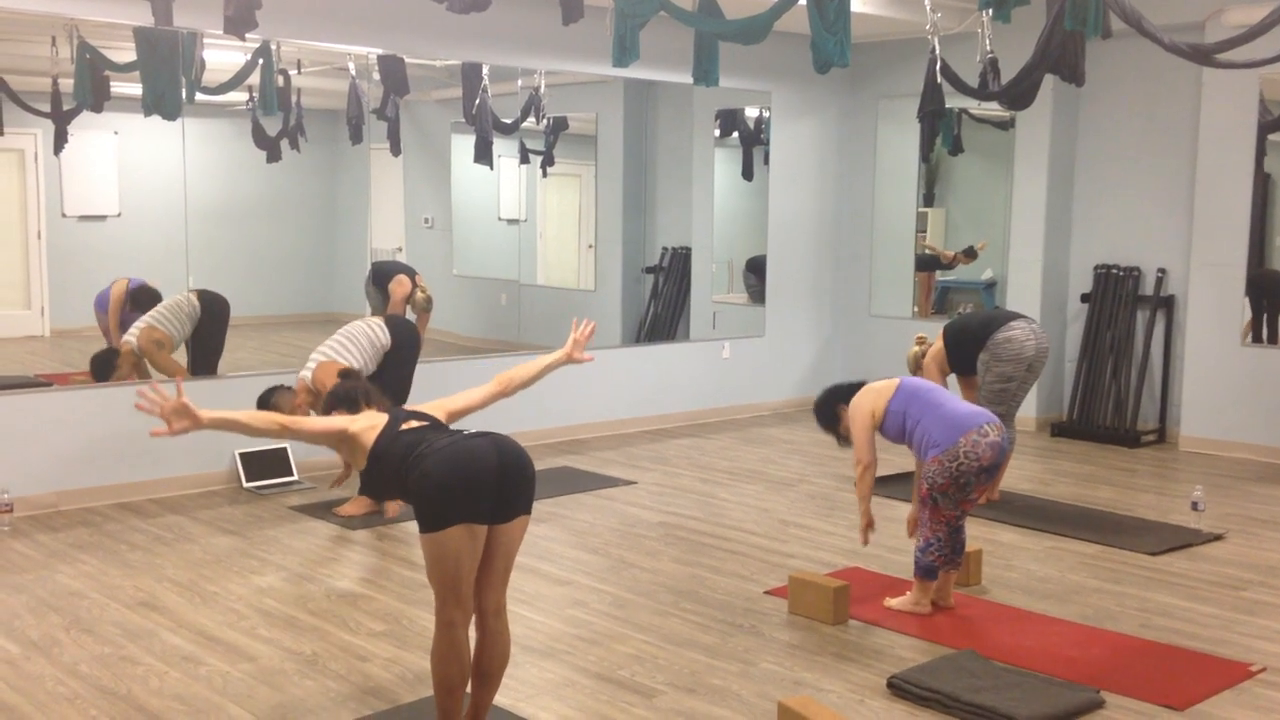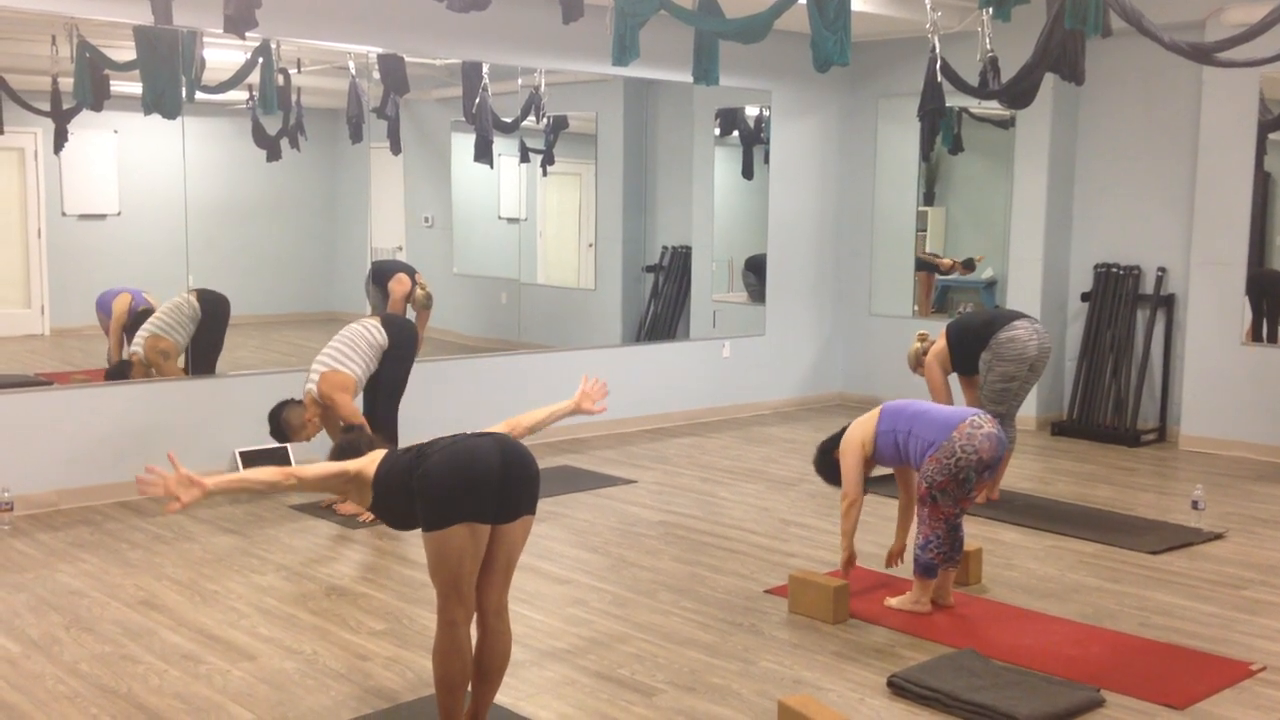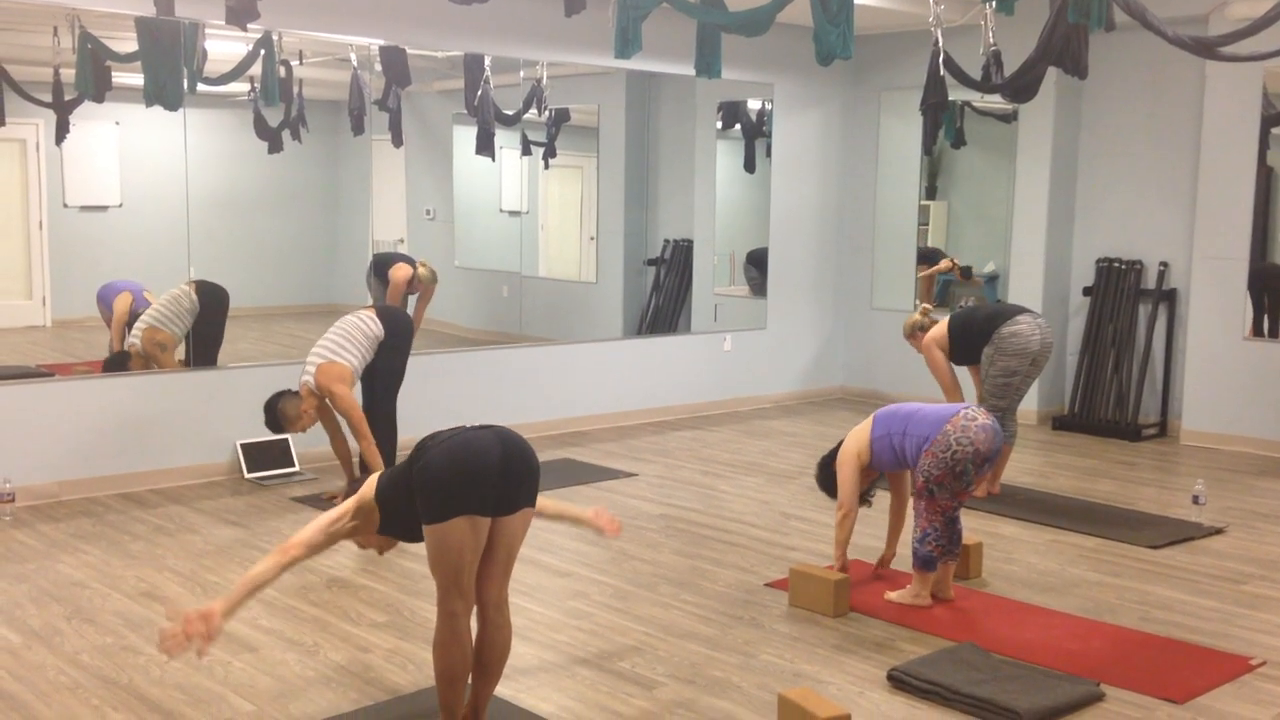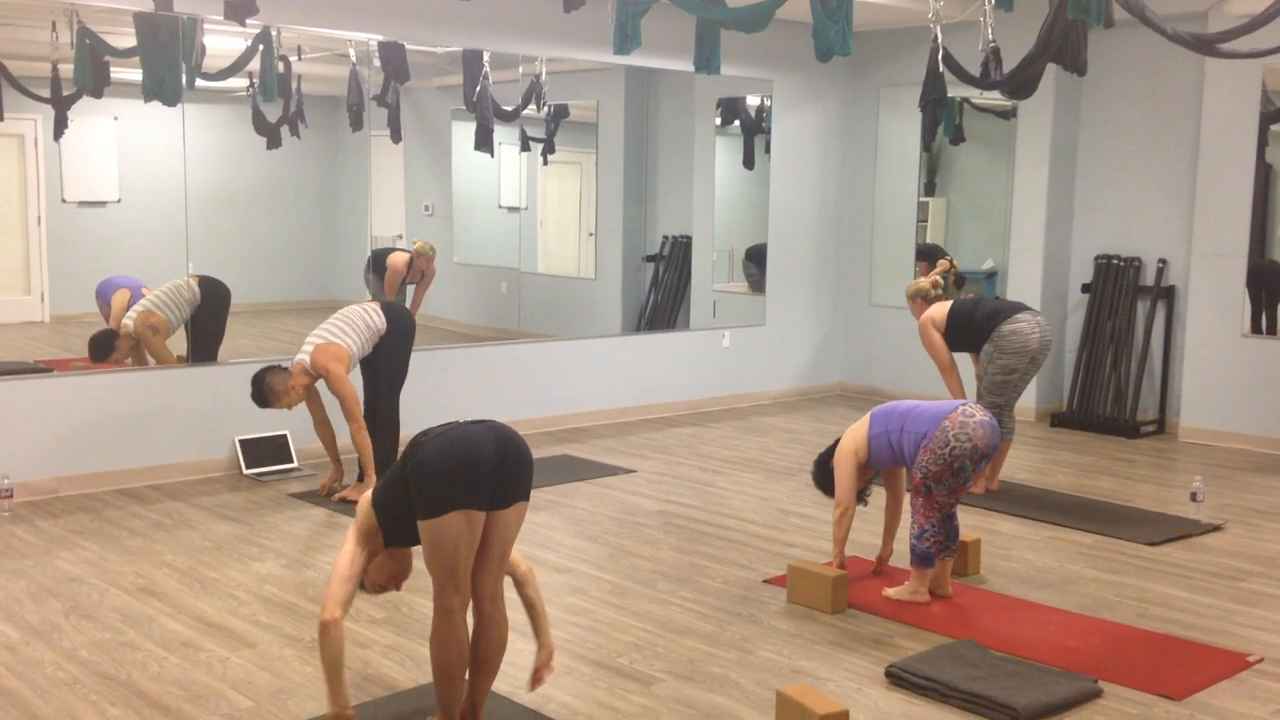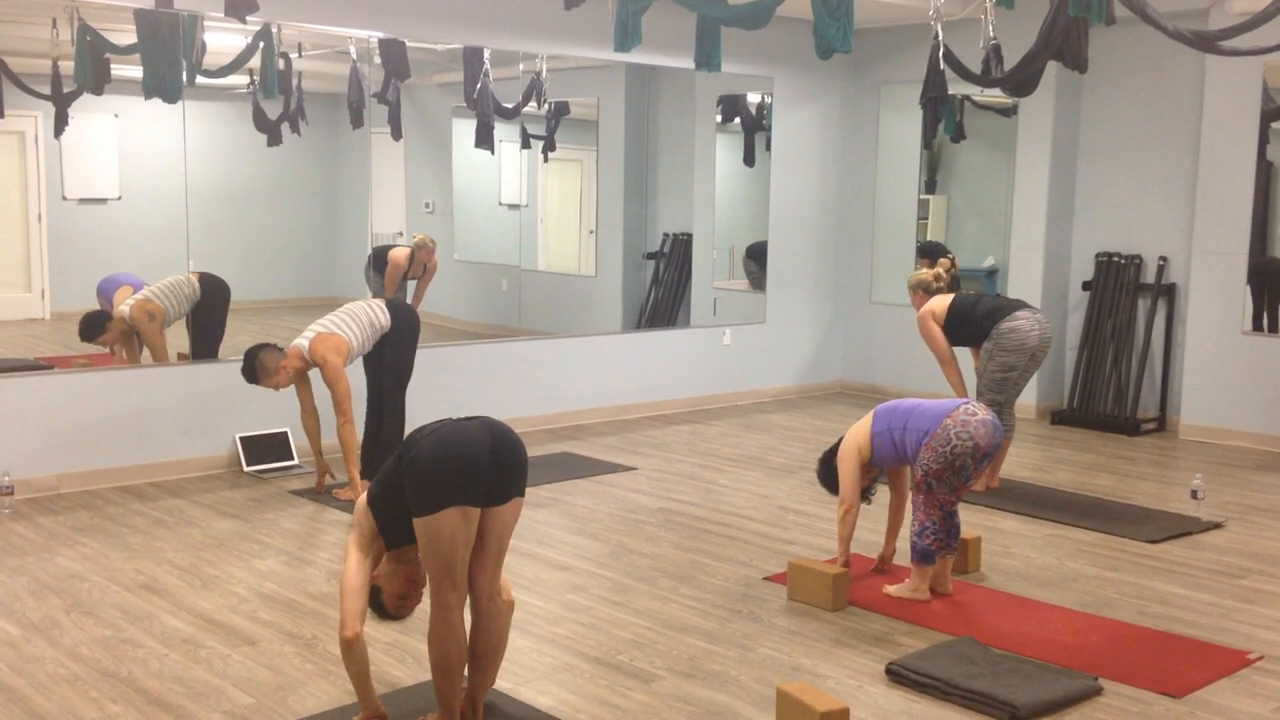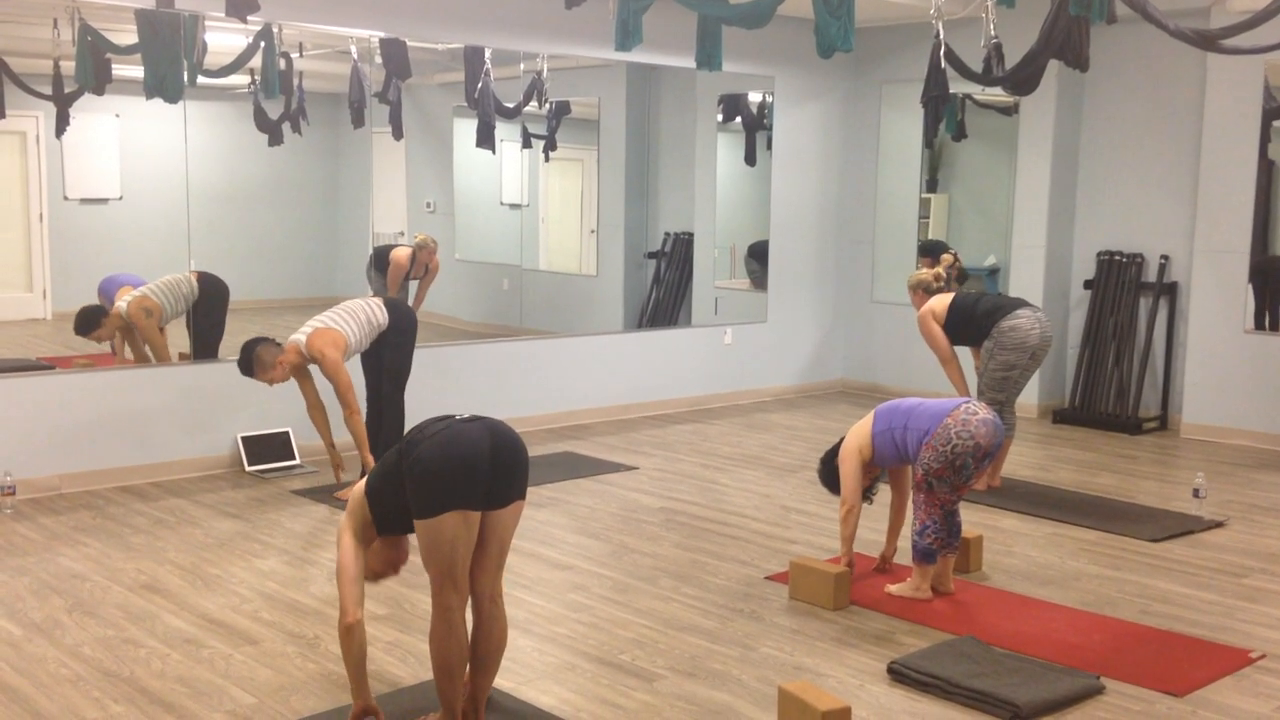
dt=0.5s
person 1, frame 1
left shoulder: (348, 428)
right shoulder: (428, 412)
left elbow: (283, 425)
right elbow: (502, 384)
left wrist: (202, 420)
right wrist: (564, 356)
left hip: (451, 477)
right hip: (511, 458)
left knee: (453, 620)
right knee: (492, 611)
person 1, frame 2
left shoulder: (355, 472)
right shoulder: (419, 454)
left elbow: (287, 477)
right elbow: (512, 426)
left wrist: (206, 486)
right wrist: (574, 406)
left hip: (455, 478)
right hip: (515, 461)
left knee: (455, 617)
right knee: (493, 610)
person 1, frame 3
left shoulder: (361, 509)
left elbow: (286, 555)
right elbow: (511, 503)
left wrist: (221, 609)
right wrist: (585, 516)
left hip: (453, 466)
right hip: (515, 449)
left knee: (455, 611)
right knee: (493, 603)
person 1, frame 4
left shoulder: (366, 535)
left elbow: (331, 616)
right elbow: (520, 569)
right wrist: (544, 643)
left hip: (447, 461)
right hip: (510, 445)
left knee: (450, 605)
right knee: (489, 597)
person 1, frame 5
left shoulder: (366, 540)
left elbow: (351, 632)
right elbow: (504, 599)
right wrist: (485, 680)
left hip: (443, 460)
right hip: (505, 445)
left knee: (447, 606)
right knee: (487, 595)
person 1, frame 6
left shoulder: (358, 522)
left elbow: (351, 618)
right elbow: (473, 595)
right wrist: (476, 671)
left hip: (444, 460)
left knee: (448, 606)
right knee: (488, 595)
person 2, frame 1
left shoulder: (860, 404)
right shoulder: (894, 394)
left elbow: (865, 464)
right elbow: (925, 454)
left wrist: (865, 512)
right wrist: (918, 505)
left hip: (961, 448)
left knee: (933, 524)
right knee: (952, 520)
left ankle: (919, 599)
right ankle: (943, 593)
person 2, frame 2
left shoulder: (853, 439)
right shoulder: (889, 434)
left elbow: (851, 498)
right elbow: (908, 492)
left wrist: (847, 548)
right wrist: (899, 541)
left hip: (959, 444)
left knee: (932, 520)
right knee: (949, 517)
left ankle: (919, 599)
right ankle: (942, 592)
person 2, frame 3
left shoulder: (851, 449)
right shoulder: (886, 447)
left elbow: (846, 509)
right elbow: (899, 499)
left wrist: (840, 557)
right wrist: (890, 549)
left hip: (955, 437)
left knee: (928, 512)
right knee: (947, 510)
left ankle: (919, 592)
right ankle: (942, 585)
person 2, frame 4
left shoulder: (848, 447)
right shoulder: (883, 446)
left elbow: (844, 507)
right elbow: (895, 498)
left wrist: (837, 555)
right wrist: (886, 547)
left hip: (954, 434)
left knee: (925, 508)
right knee: (943, 507)
left ankle: (917, 589)
right ankle: (940, 582)
person 2, frame 5
left shoulder: (851, 445)
right shoulder: (887, 443)
left elbow: (848, 505)
right elbow: (899, 497)
left wrist: (843, 553)
right wrist: (889, 546)
left hip: (956, 432)
left knee: (926, 505)
right knee: (945, 504)
left ankle: (918, 586)
right ankle: (941, 580)
person 2, frame 6
left shoulder: (852, 446)
right shoulder: (888, 444)
left elbow: (850, 505)
right elbow: (900, 497)
left wrist: (846, 553)
right wrist: (890, 547)
left hip: (956, 431)
left knee: (926, 503)
right knee: (946, 503)
left ankle: (919, 586)
right ankle: (942, 578)
person 3, frame 1
left shoulder: (932, 361)
right shoulder: (959, 351)
left hip: (1007, 343)
right hip: (1037, 336)
right knee: (1004, 420)
right ankle: (992, 488)
person 3, frame 2
left shoulder: (934, 359)
right shoulder: (959, 348)
right elbow: (975, 406)
left hip: (1010, 343)
right hip: (1039, 337)
right knee: (1005, 419)
right ankle: (992, 487)
person 3, frame 3
left shoulder: (930, 341)
right shoulder: (959, 330)
left elbow: (952, 392)
right elbow: (983, 385)
left hip: (1012, 337)
left knee: (989, 414)
right knee: (1006, 413)
left ankle: (978, 483)
right ankle: (993, 481)
person 3, frame 4
left shoulder: (927, 320)
right shoulder: (958, 311)
left elbow: (948, 370)
right elbow: (980, 363)
right wrist: (975, 405)
left hip: (1012, 334)
left knee: (986, 411)
right knee: (1003, 410)
left ankle: (976, 480)
right ankle: (991, 478)
person 3, frame 5
left shoulder: (926, 313)
right shoulder: (959, 304)
left elbow: (947, 362)
right elbow: (978, 352)
left hip: (1011, 332)
right hip: (1040, 324)
left knee: (985, 408)
right knee: (1004, 407)
left ankle: (976, 478)
right ankle: (991, 476)
person 3, frame 6
left shoulder: (926, 313)
right shoulder: (958, 303)
left elbow: (949, 361)
right elbow: (979, 354)
left hip: (1012, 330)
right hip: (1040, 323)
left knee: (987, 407)
right knee: (1004, 406)
left ankle: (978, 477)
right ankle: (993, 475)
person 4, frame 1
left shoulder: (326, 385)
right shoulder: (305, 391)
right wrist: (348, 466)
left hip: (400, 338)
right hip: (379, 335)
left ankle: (372, 495)
right ankle: (370, 492)
person 4, frame 2
left shoulder: (332, 396)
right shoulder: (313, 401)
left hip: (398, 336)
right hip: (375, 333)
left knee: (383, 416)
right knee: (373, 415)
person 4, frame 3
left shoulder: (332, 388)
right shoulder: (308, 392)
left elbow: (366, 439)
right elbow: (336, 436)
right wrist: (352, 481)
left hip: (393, 328)
right hip: (366, 324)
left knee: (382, 409)
right knee: (371, 407)
person 4, frame 4
left shoulder: (328, 368)
right shoulder: (298, 372)
left elbow: (357, 424)
right elbow: (320, 422)
left wrist: (370, 478)
right wrist: (337, 467)
left hip: (395, 323)
right hip: (372, 321)
left knee: (385, 405)
right knee: (372, 404)
right ankle: (364, 480)
person 4, frame 5
left shoulder: (325, 357)
right shoulder: (294, 357)
left elbow: (345, 419)
right elbow: (308, 412)
left wrist: (353, 474)
right wrist: (319, 459)
left hip: (399, 322)
right hip: (376, 323)
left knee: (390, 403)
right knee: (375, 403)
right ankle: (370, 476)
person 4, frame 6
left shoulder: (323, 352)
right shoulder: (292, 353)
left elbow: (351, 410)
right elbow: (314, 406)
left wrist: (366, 457)
right wrist: (332, 451)
left hip: (396, 321)
right hip: (375, 325)
left knee: (389, 402)
right knee: (375, 402)
